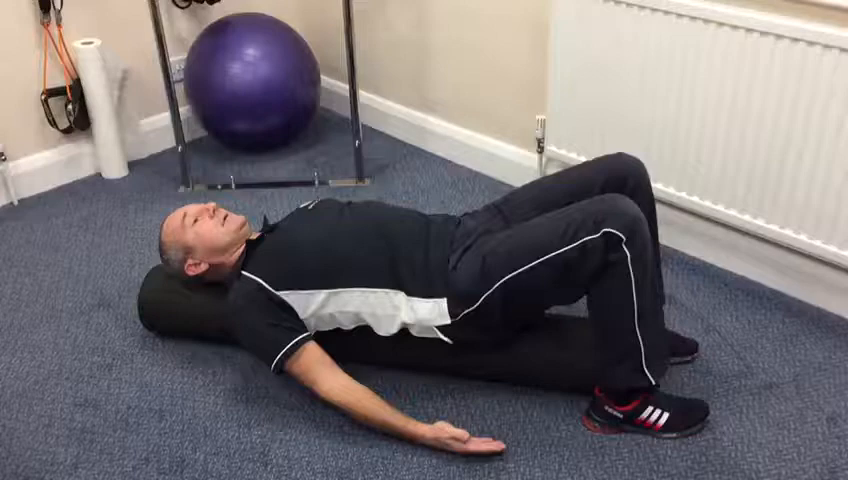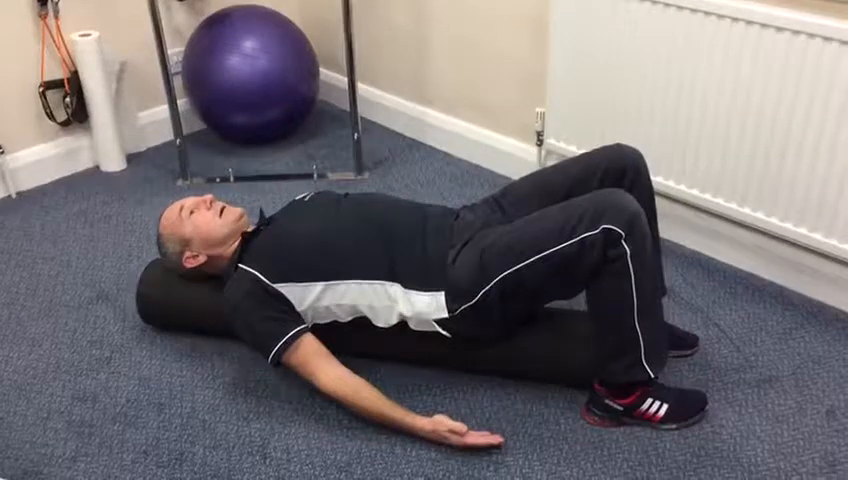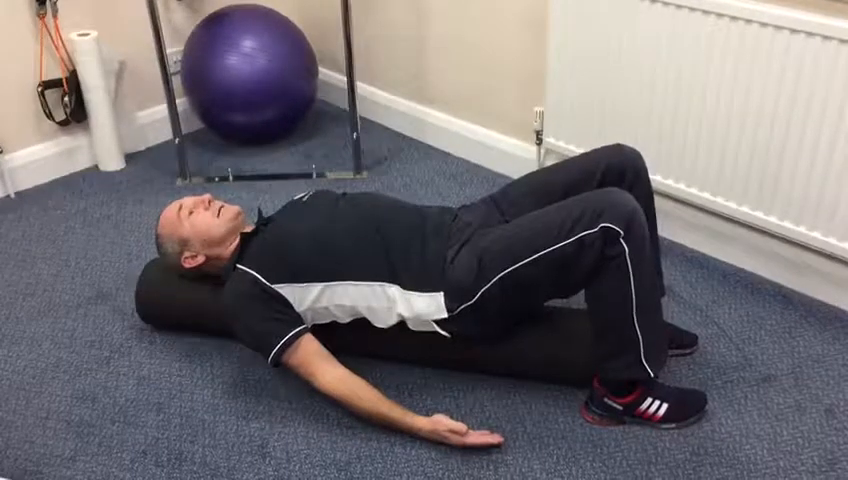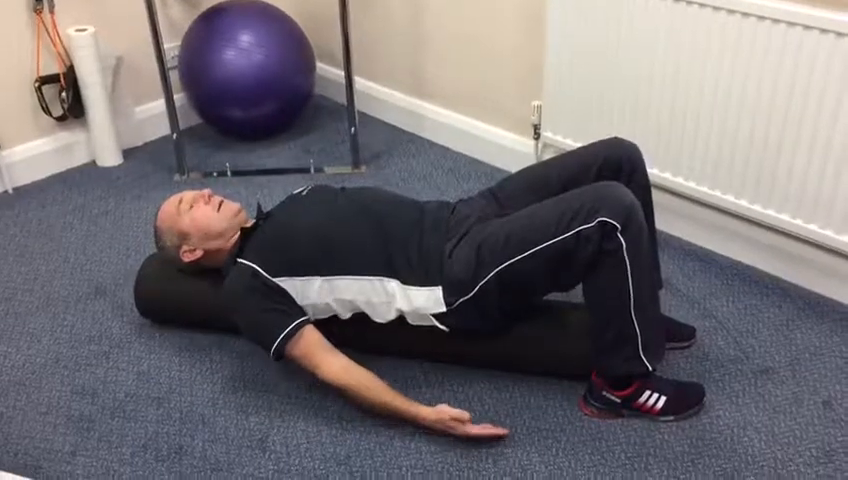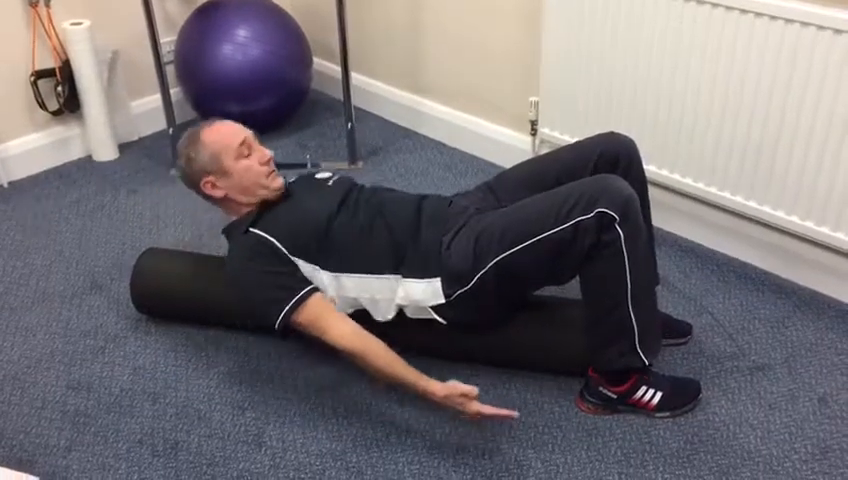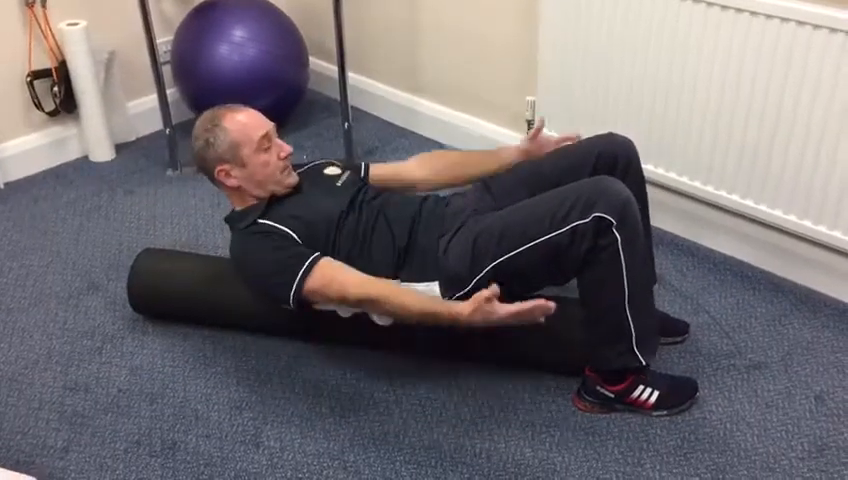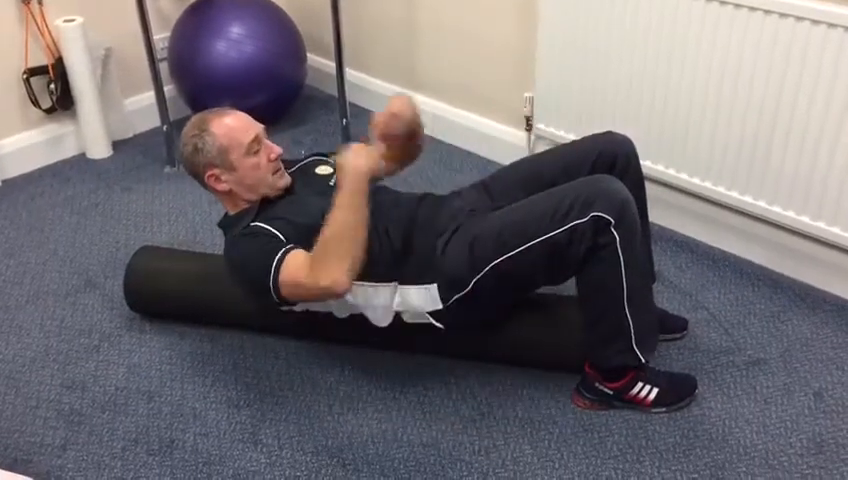
dt=0.7s
person 1, frame 1
left shoulder: (290, 225)
right shoulder: (253, 298)
right elbow: (325, 379)
right wrist: (423, 432)
left hip: (465, 234)
right hip: (464, 293)
left knee: (622, 174)
right knee: (618, 223)
left ankle: (640, 328)
right ankle: (626, 399)
person 1, frame 2
left shoulder: (288, 217)
right shoulder: (250, 291)
right elbow: (323, 371)
right wrist: (421, 424)
left hip: (464, 225)
right hip: (463, 287)
left knee: (620, 163)
right knee: (617, 218)
left ankle: (639, 321)
right ankle: (625, 391)
person 1, frame 3
left shoulder: (287, 215)
right shoulder: (248, 291)
right elbow: (322, 372)
right wrist: (420, 425)
left hip: (462, 226)
right hip: (461, 286)
left knee: (619, 165)
right knee: (616, 217)
left ankle: (637, 319)
right ankle: (624, 390)
person 1, frame 4
left shoulder: (284, 213)
right shoulder: (249, 283)
right elbow: (326, 363)
right wrist: (425, 415)
left hip: (458, 220)
right hip: (459, 281)
left knee: (617, 158)
right knee: (612, 211)
left ankle: (633, 313)
right ankle: (622, 383)
person 1, frame 5
left shoulder: (297, 187)
right shoulder: (254, 254)
right elbow: (337, 332)
right wrist: (433, 390)
left hip: (455, 215)
right hip: (455, 273)
left knee: (614, 152)
right knee: (610, 203)
left ankle: (630, 310)
right ankle: (618, 379)
person 1, frame 6
left shoulder: (306, 175)
right shoulder: (259, 245)
left elbow: (415, 171)
right elbow: (359, 290)
left wrist: (516, 158)
right wrist: (462, 314)
left hip: (455, 215)
right hip: (451, 269)
left knee: (612, 153)
right knee: (607, 206)
left ankle: (628, 309)
right ankle: (617, 379)
person 1, frame 7
left shoulder: (295, 173)
right shoulder: (251, 244)
left elbow: (401, 155)
right elbow: (333, 277)
left wrist: (402, 115)
right wrist: (353, 177)
left hip: (452, 214)
right hip: (446, 276)
left knee: (611, 152)
right knee: (605, 205)
left ankle: (628, 307)
right ankle: (617, 375)
